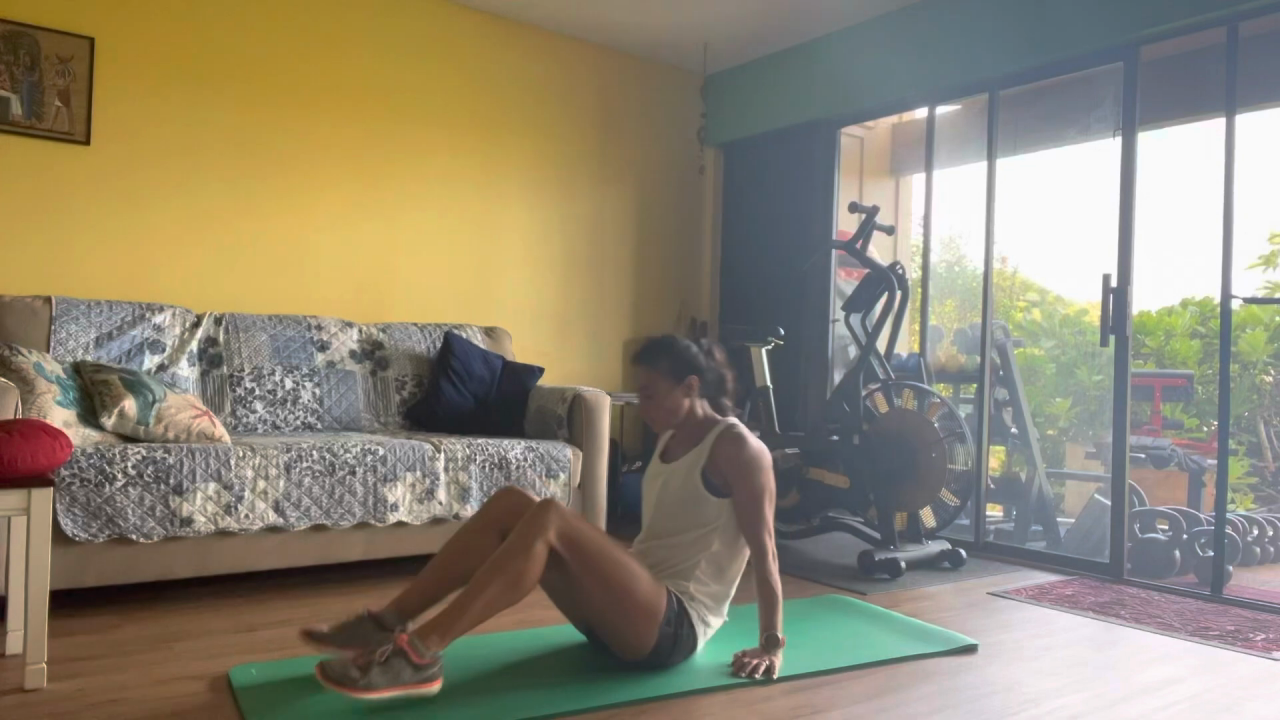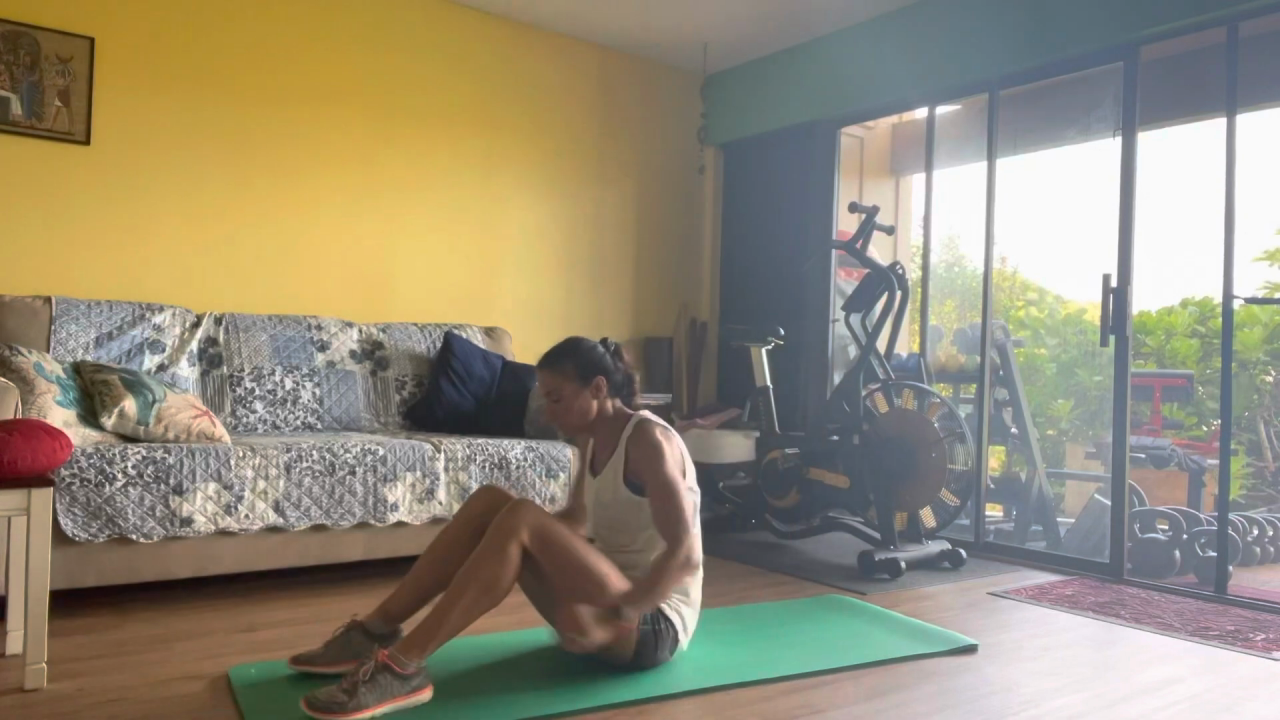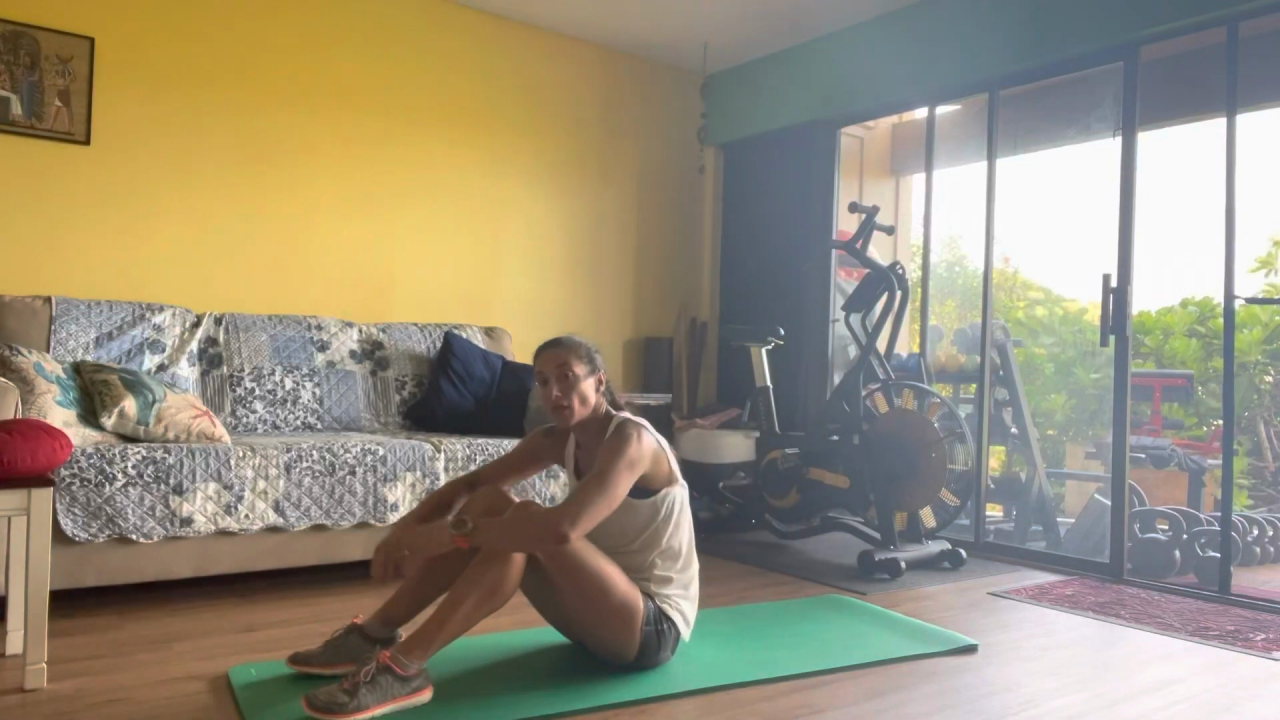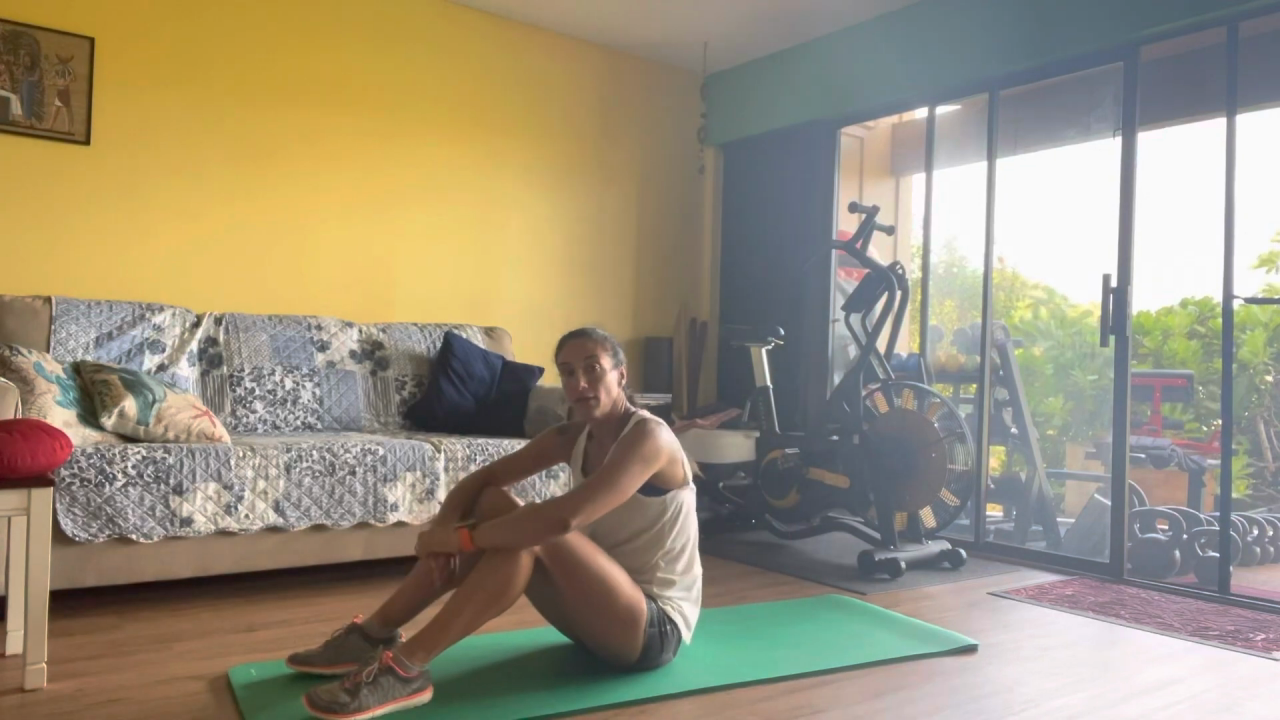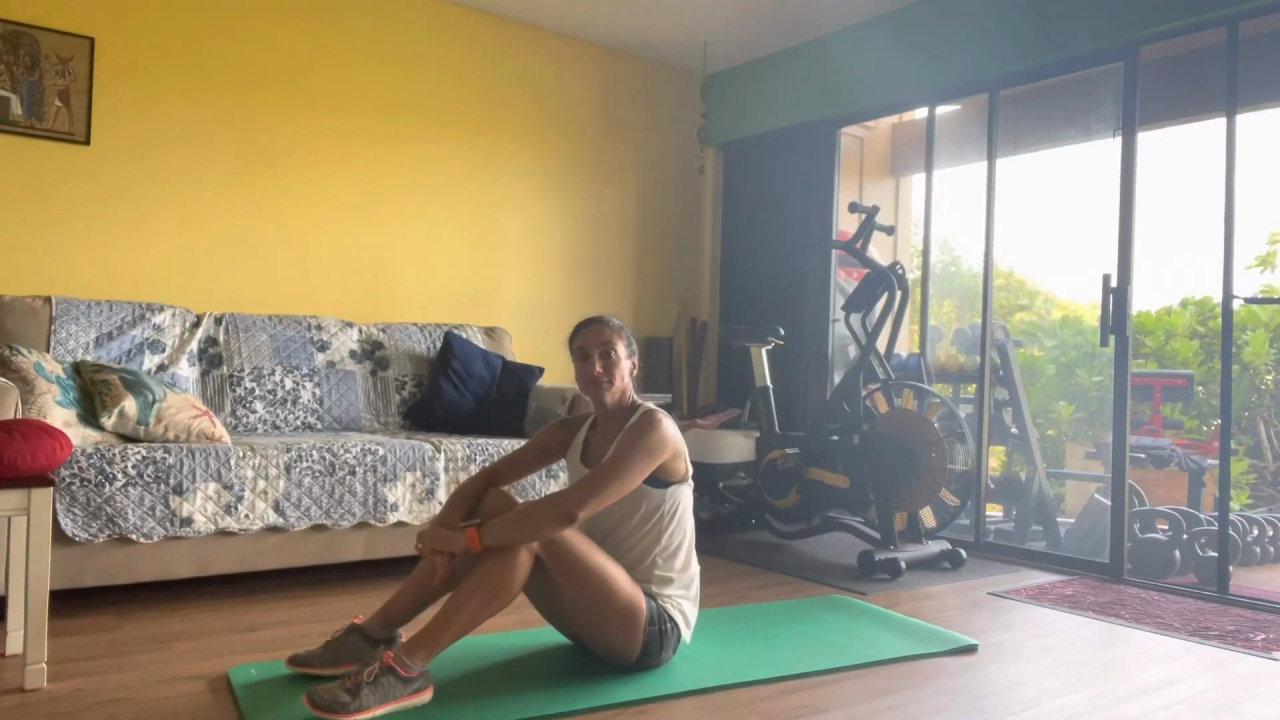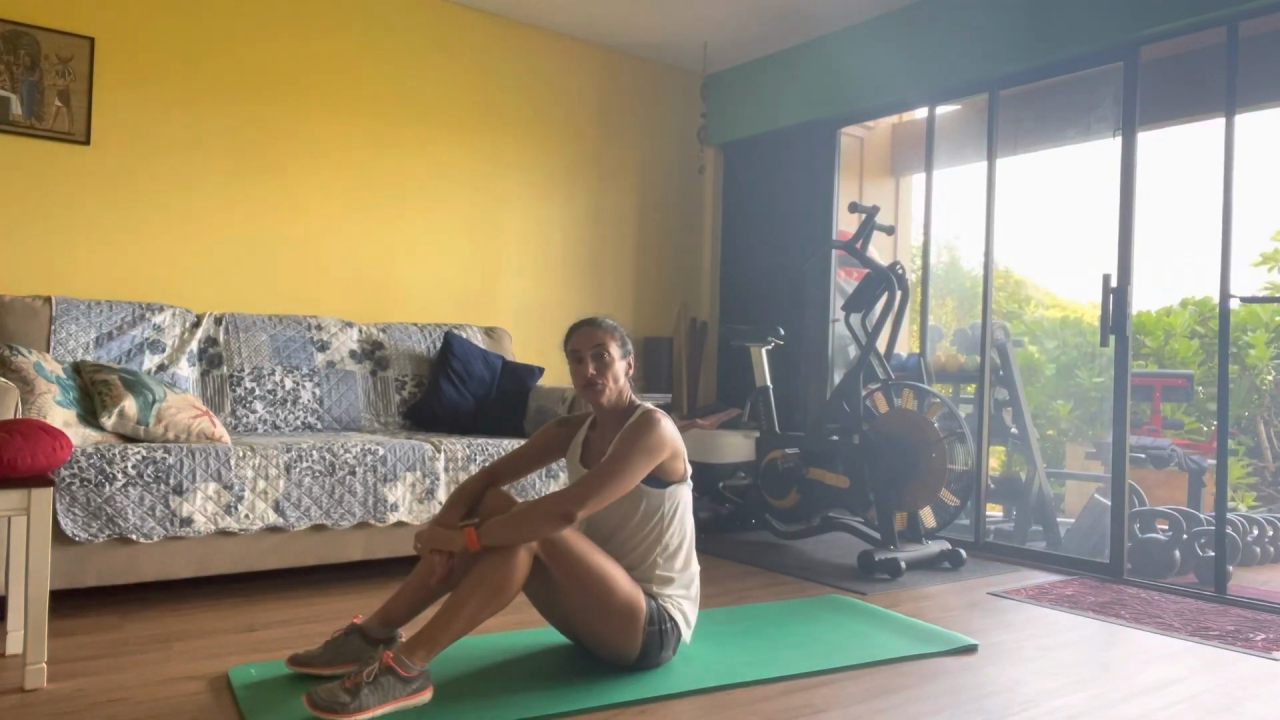
dt=0.4s
person 1, frame 1
left shoulder: (738, 449)
right shoulder: (671, 441)
left elbow: (763, 549)
left wrist: (771, 643)
left hip: (673, 629)
right hip: (626, 611)
left knee: (549, 518)
right knee: (510, 505)
left ankle: (420, 656)
right ankle: (388, 621)
person 1, frame 2
left shoulder: (649, 439)
right shoulder: (595, 438)
left elbow: (682, 553)
right elbow: (572, 518)
left wrist: (609, 619)
left hip: (643, 627)
right hip: (603, 598)
left knee: (523, 518)
right knee: (491, 499)
left ankle: (403, 668)
right ankle: (375, 632)
person 1, frame 3
left shoulder: (630, 439)
right shoulder: (558, 439)
left elbow: (563, 530)
right elbow: (468, 484)
left wrist: (455, 533)
right wrist: (407, 529)
left hip: (653, 624)
right hip: (599, 612)
left knee: (528, 521)
right knee: (491, 503)
left ankle: (404, 668)
right ankle: (374, 634)
person 1, frame 4
left shoulder: (648, 436)
right shoulder: (572, 437)
left elbow: (564, 518)
right elbow: (478, 480)
left wrist: (462, 536)
right wrist: (441, 530)
left hip: (655, 626)
right hip: (599, 610)
left knee: (535, 530)
right knee: (492, 503)
left ankle: (406, 668)
right ankle: (374, 634)
person 1, frame 5
left shoulder: (654, 427)
right shoulder: (574, 431)
left elbow: (571, 510)
right elbow: (485, 478)
left wrist: (467, 537)
right wrist: (446, 526)
left hip: (655, 625)
right hip: (598, 609)
left knee: (531, 529)
right knee: (491, 505)
left ankle: (407, 668)
right ankle: (373, 634)
person 1, frame 6
left shoulder: (652, 427)
right shoulder: (573, 431)
left elbow: (569, 510)
right elbow: (484, 478)
left wrist: (464, 537)
right wrist: (442, 527)
left hip: (655, 623)
right hip: (598, 610)
left knee: (533, 529)
right knee: (490, 506)
left ankle: (406, 667)
right ankle: (374, 634)
